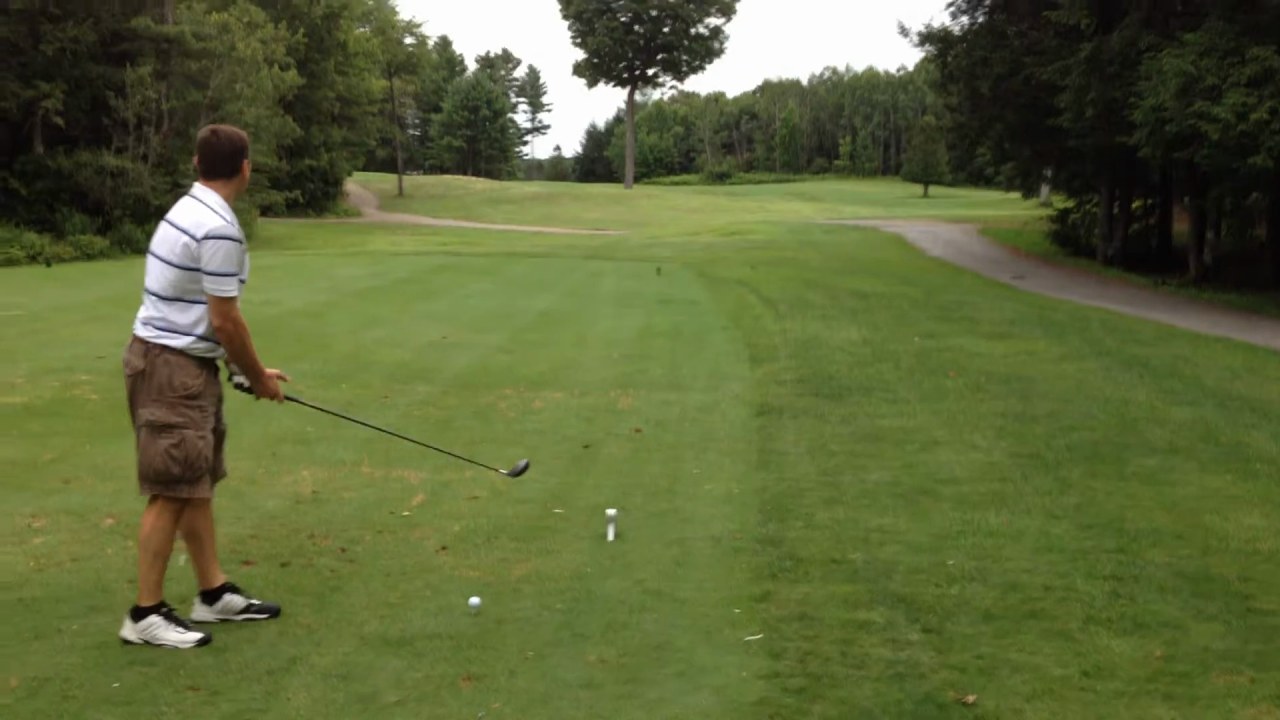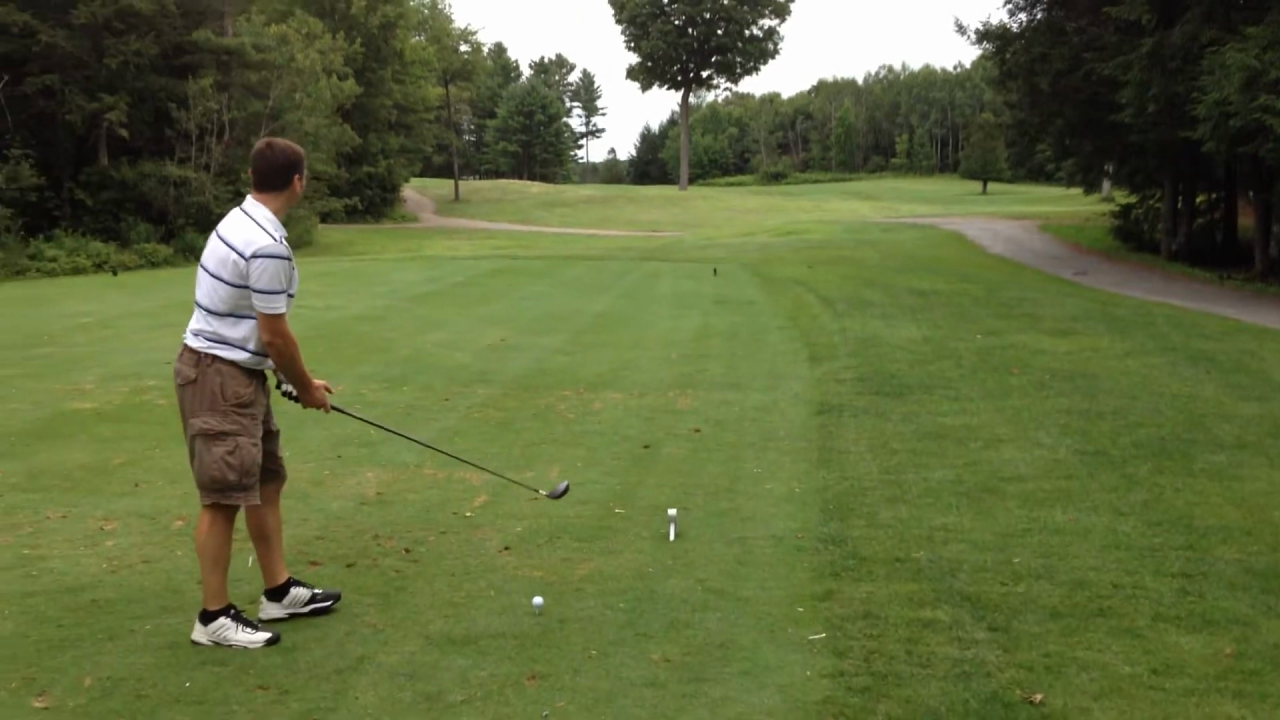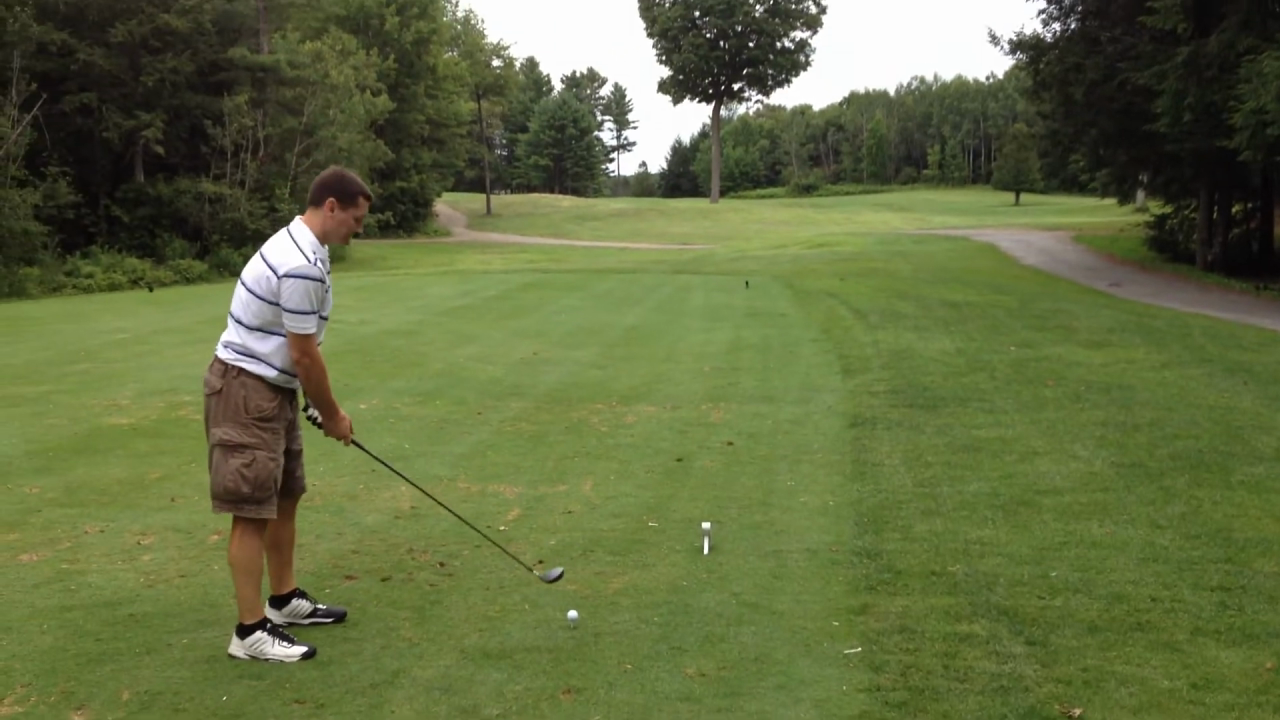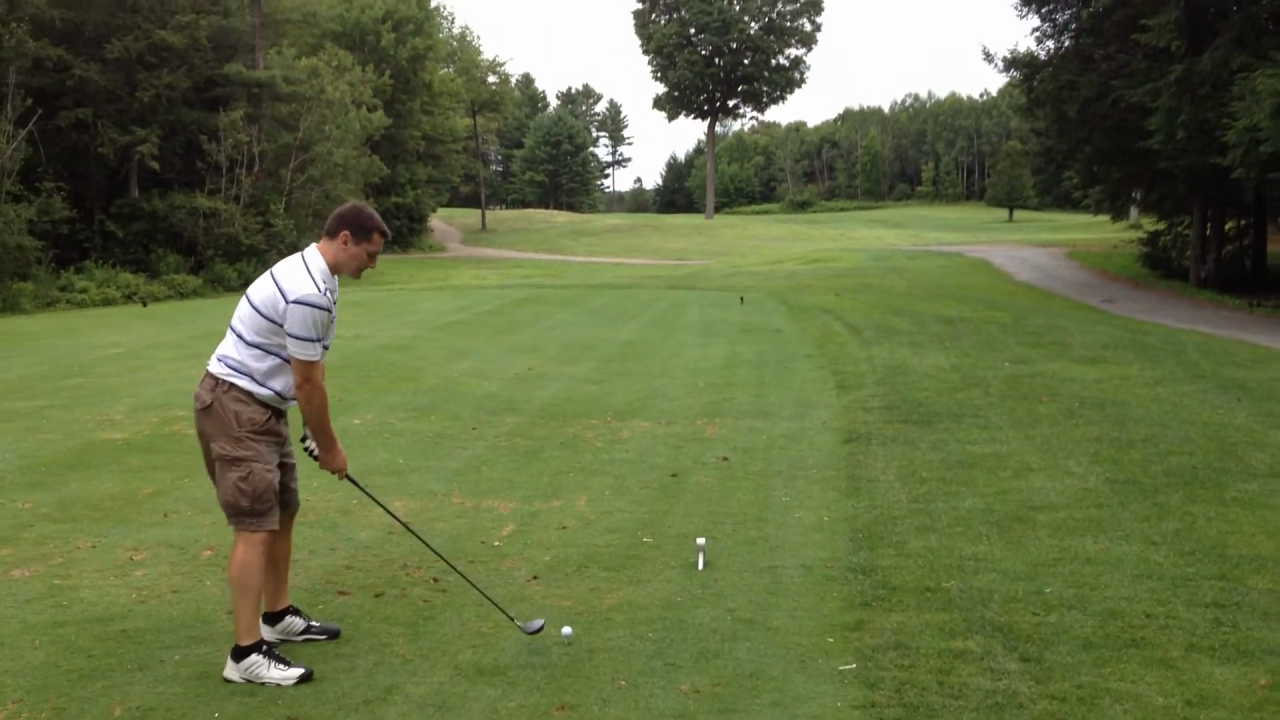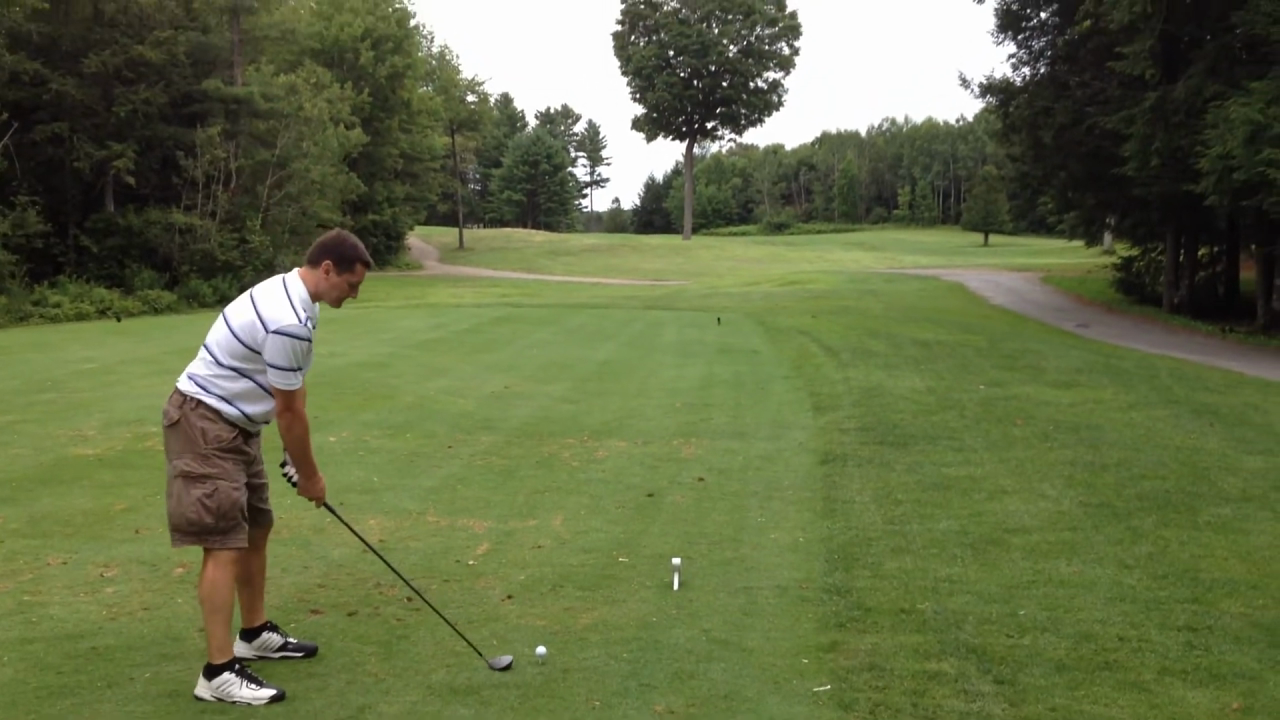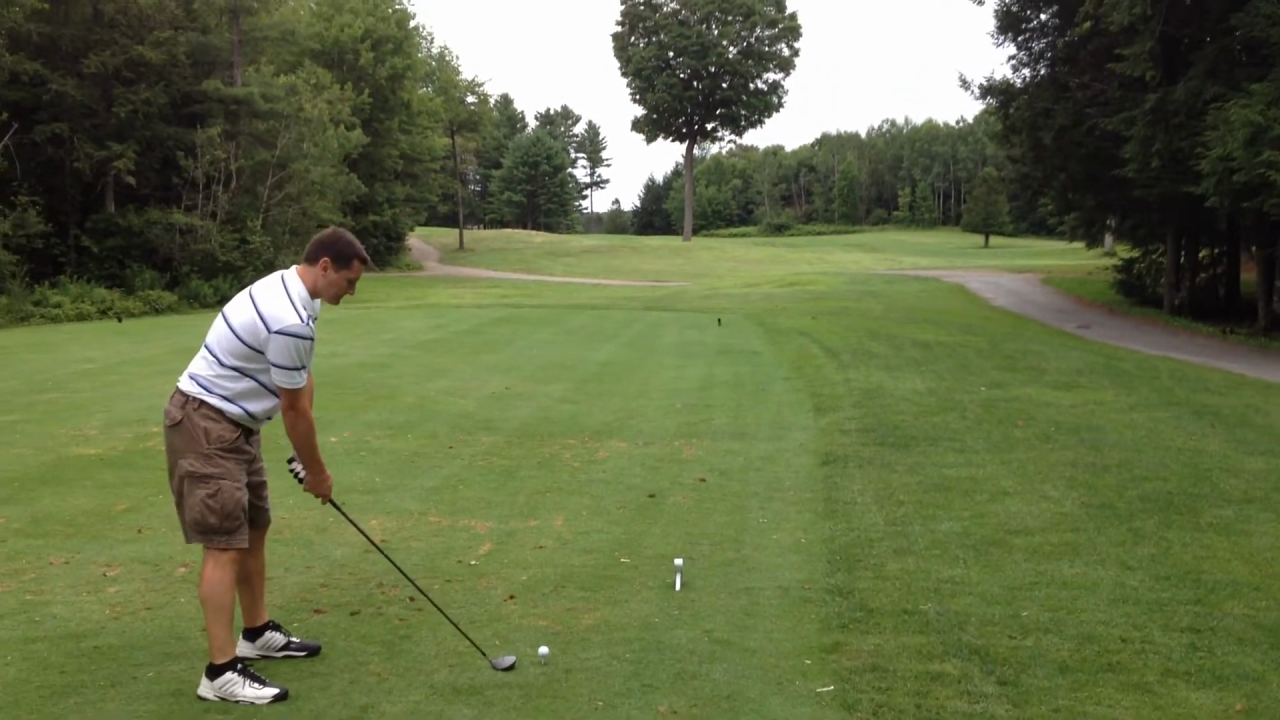
dt=0.3s
person 1, frame 1
left shoulder: (192, 209)
right shoulder: (217, 228)
right elbow: (225, 321)
left wrist: (247, 369)
right wrist: (258, 377)
left hip: (184, 361)
right hip: (172, 365)
left knee: (197, 486)
right knee: (172, 491)
left ankle: (214, 594)
right ankle: (146, 613)
person 1, frame 2
left shoulder: (245, 221)
right shoulder: (266, 246)
right elbow: (274, 336)
left wrist: (300, 380)
right wrist: (307, 388)
left hip: (239, 372)
right hip: (221, 375)
left knee: (266, 483)
right knee: (227, 496)
left ankle: (279, 591)
right ankle: (214, 617)
person 1, frame 3
left shoulder: (305, 247)
right shoulder: (301, 266)
left elbow: (304, 346)
right elbow: (304, 357)
left wrist: (326, 407)
right wrist: (332, 416)
left hip: (272, 387)
right hip: (246, 387)
left knee: (284, 499)
right knee: (253, 510)
left ankle: (283, 599)
right ankle: (250, 630)
person 1, frame 4
left shoulder: (311, 270)
right shoulder: (310, 295)
left elbow: (307, 375)
right elbow: (308, 382)
left wrist: (317, 435)
right wrist: (329, 447)
left hip: (259, 403)
right hip: (235, 404)
left knee: (281, 515)
right knee: (255, 526)
left ankle: (276, 616)
right ankle: (246, 653)
person 1, frame 5
left shoulder: (290, 291)
right shoulder: (288, 323)
left elbow: (292, 394)
right elbow: (288, 411)
left wrist: (299, 461)
right wrist: (309, 474)
left hip: (232, 422)
right hip: (204, 421)
left knee: (255, 531)
right knee: (224, 544)
left ankle: (254, 634)
right ankle: (219, 672)
person 1, frame 6
left shoulder: (289, 288)
right shoulder: (290, 322)
left elbow: (301, 385)
right elbow: (293, 408)
left wrist: (306, 457)
right wrist: (317, 470)
left hip: (232, 422)
right hip: (206, 422)
left knee: (252, 531)
right knee: (225, 544)
left ankle: (258, 632)
right ankle: (221, 671)
